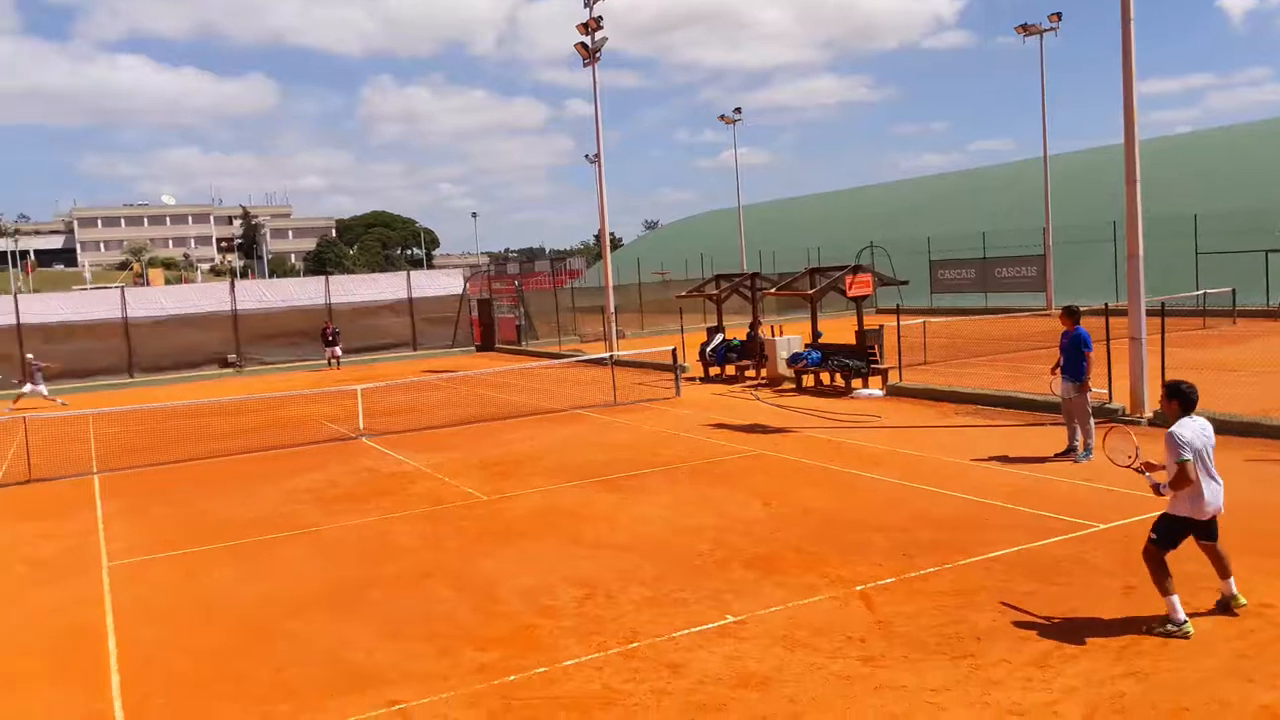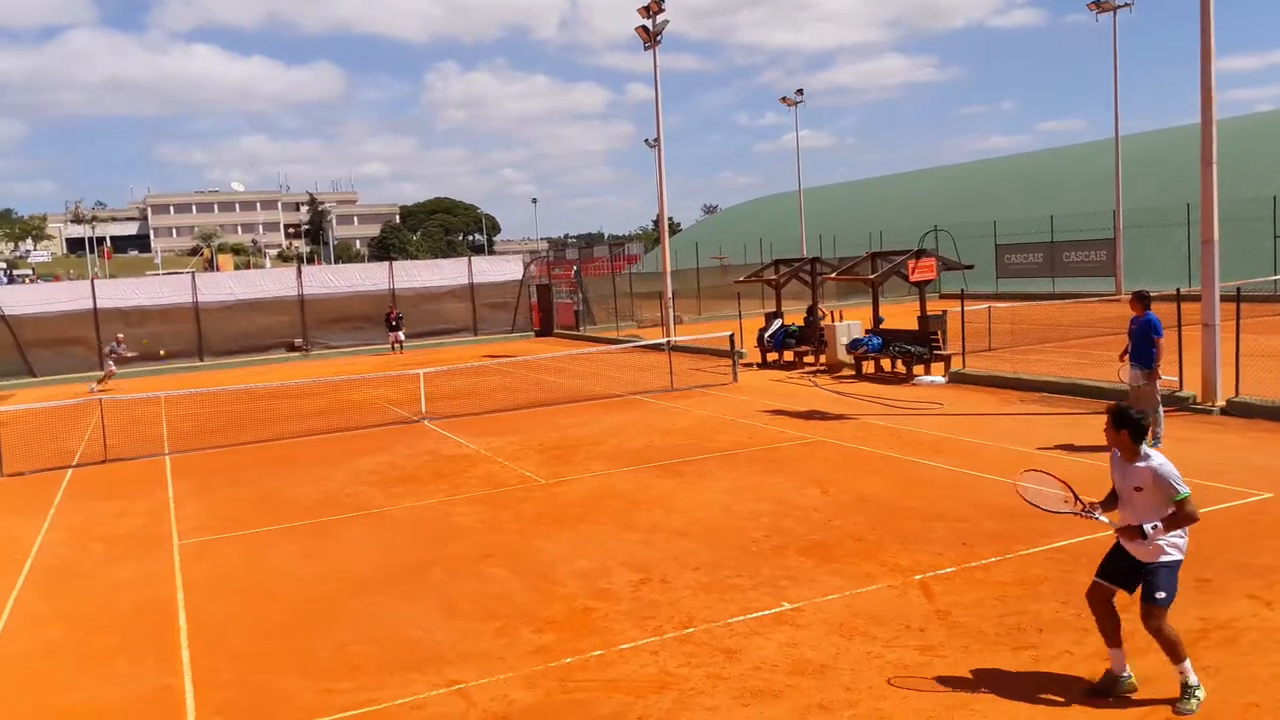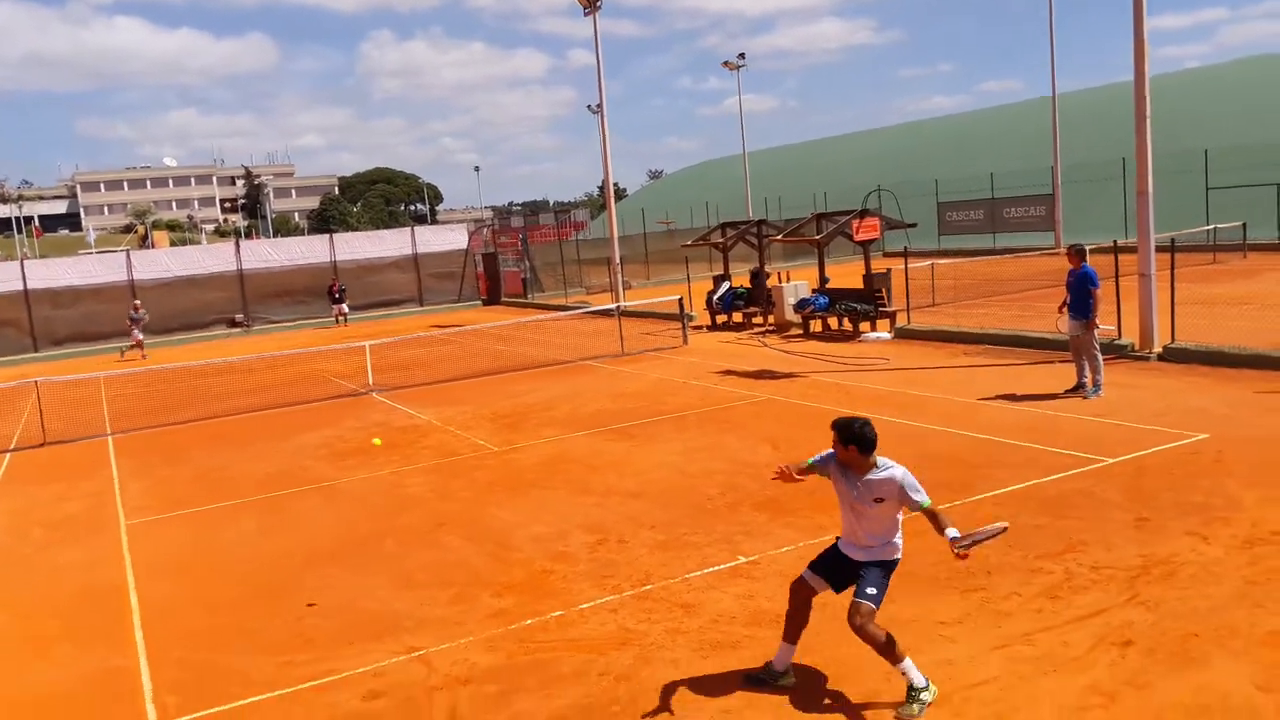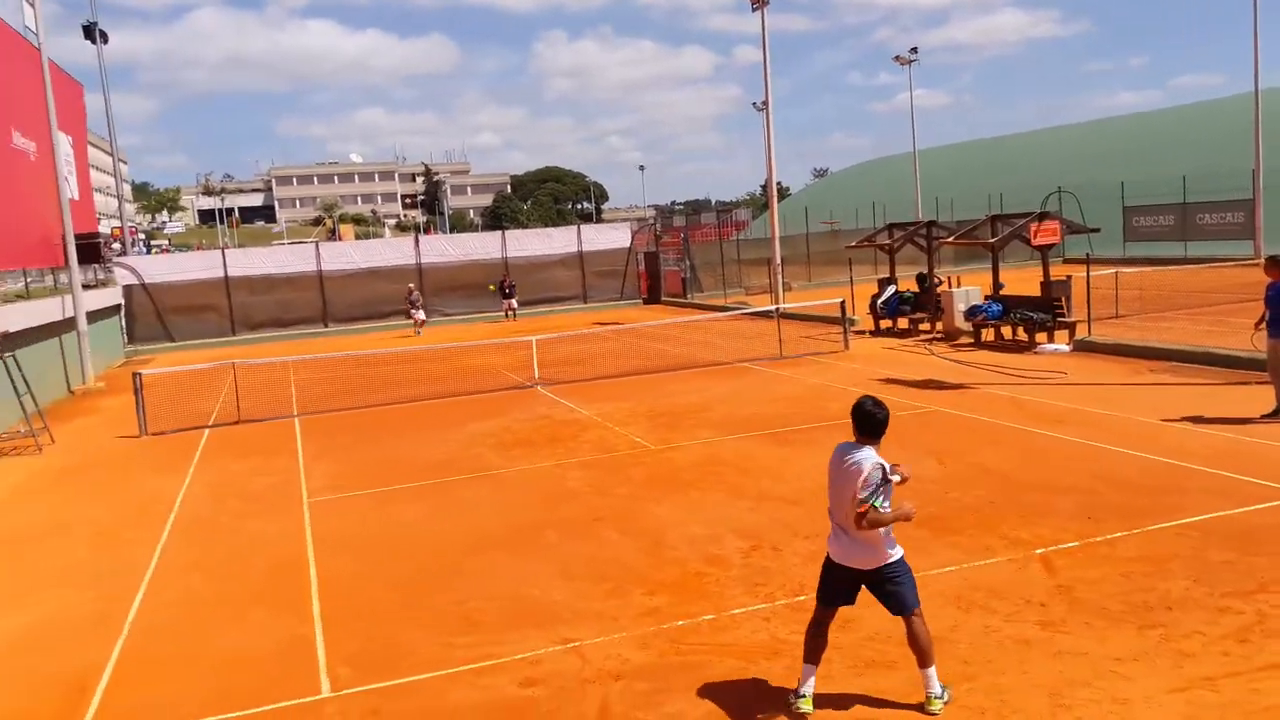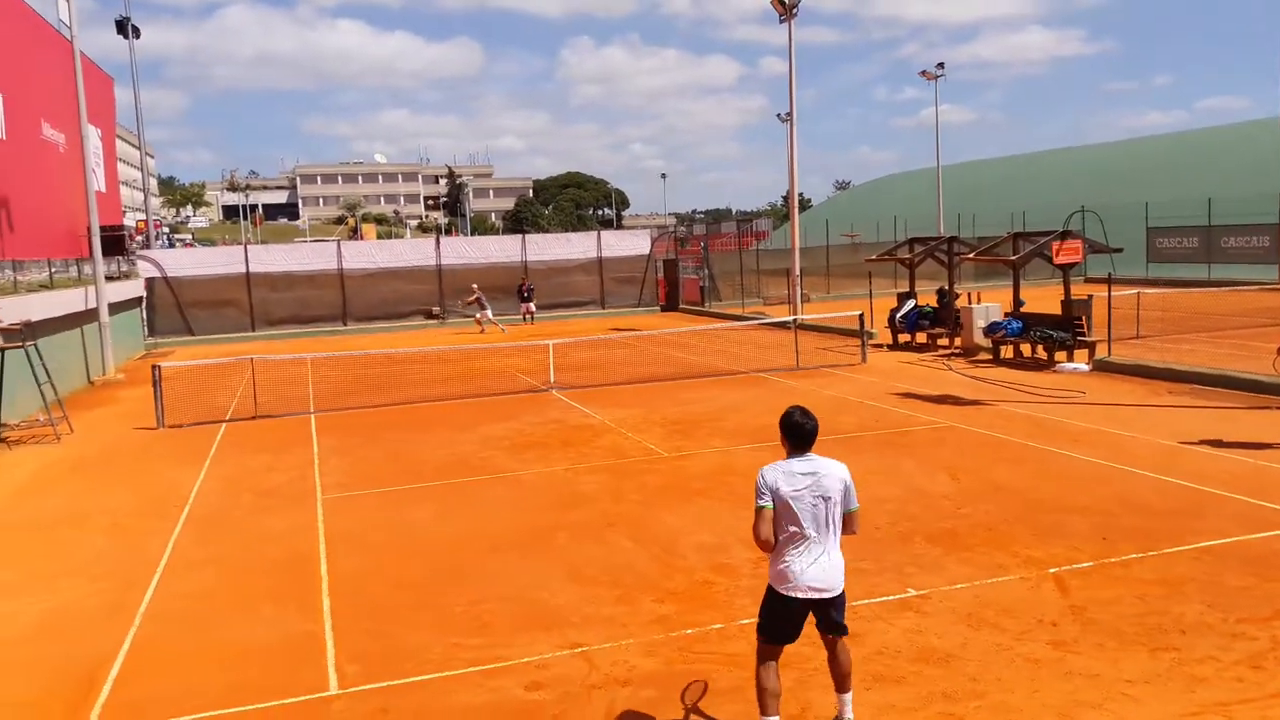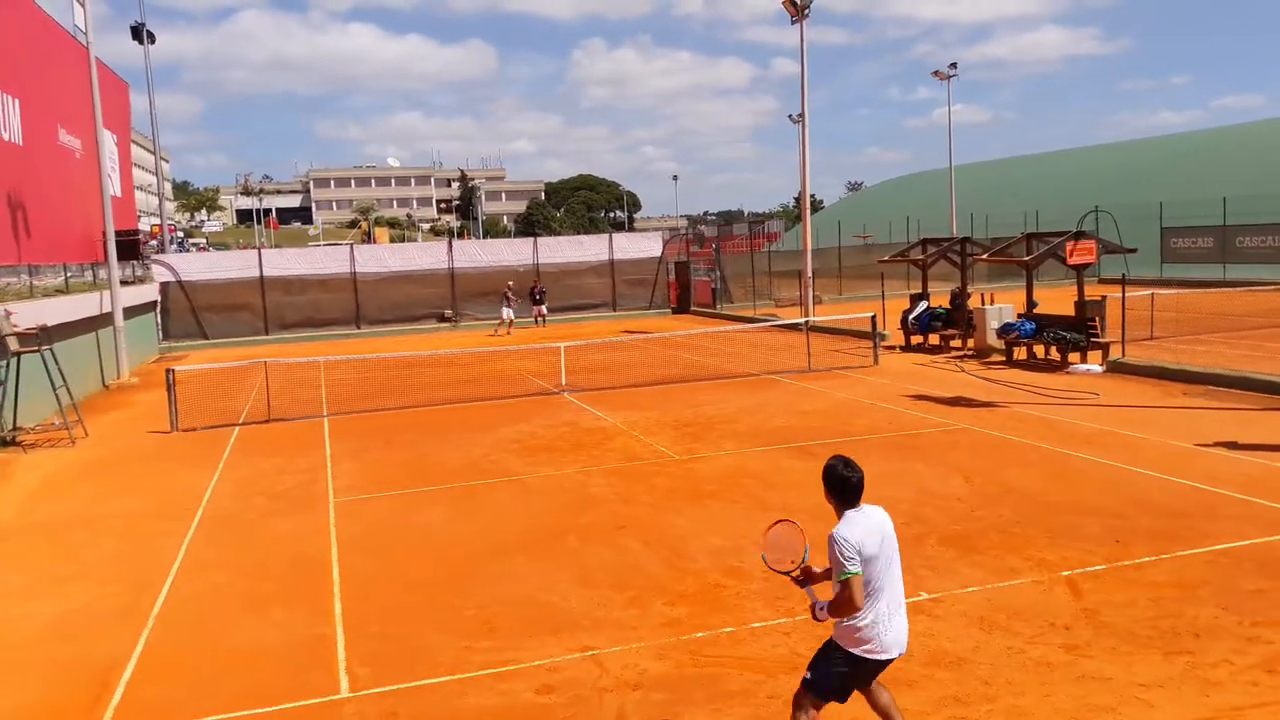
dt=0.7s
person 1, frame 1
left shoulder: (1176, 433)
right shoulder: (1204, 425)
left elbow: (1186, 477)
left wrist: (1162, 488)
right wrist: (1161, 466)
left hip: (1187, 507)
right hip: (1211, 501)
left knee: (1152, 554)
right knee: (1209, 544)
left ankle: (1178, 620)
right ankle: (1232, 596)
person 1, frame 2
left shoulder: (1159, 468)
right shoulder: (1117, 458)
left elbow: (1191, 512)
left wrist: (1144, 530)
right wrist: (1102, 506)
left hip: (1163, 551)
right hip: (1131, 545)
left knee: (1152, 620)
right knee: (1097, 596)
left ankle: (1191, 684)
right ankle: (1120, 673)
person 1, frame 3
left shoulder: (896, 478)
right shoulder: (834, 462)
left elbow: (931, 512)
right elbow: (800, 470)
left wrist: (952, 535)
right wrist: (790, 473)
left hip: (880, 557)
right hip: (847, 547)
left knee: (860, 622)
right knee: (800, 589)
left ankle: (920, 685)
right ankle: (780, 668)
person 1, frame 4
left shoulder: (841, 453)
right shoulder: (875, 468)
right elbow: (865, 520)
right wrist: (900, 512)
left hip: (839, 554)
right hip: (878, 557)
left knee: (820, 619)
right knee: (913, 619)
left ankle: (803, 695)
right ankle: (934, 694)
person 1, frame 5
left shoulder: (769, 475)
right shoulder: (839, 471)
left elbow: (762, 536)
right elbow: (852, 526)
left wrist: (779, 550)
left hip: (788, 581)
right hip: (830, 579)
left knee: (767, 655)
right knee: (835, 643)
person 1, frame 6
left shoulder: (843, 535)
right shoulder: (878, 515)
left elbow: (853, 601)
left wrist: (822, 609)
right wrist: (824, 575)
left hip: (863, 640)
right hip: (892, 635)
right knee: (865, 683)
